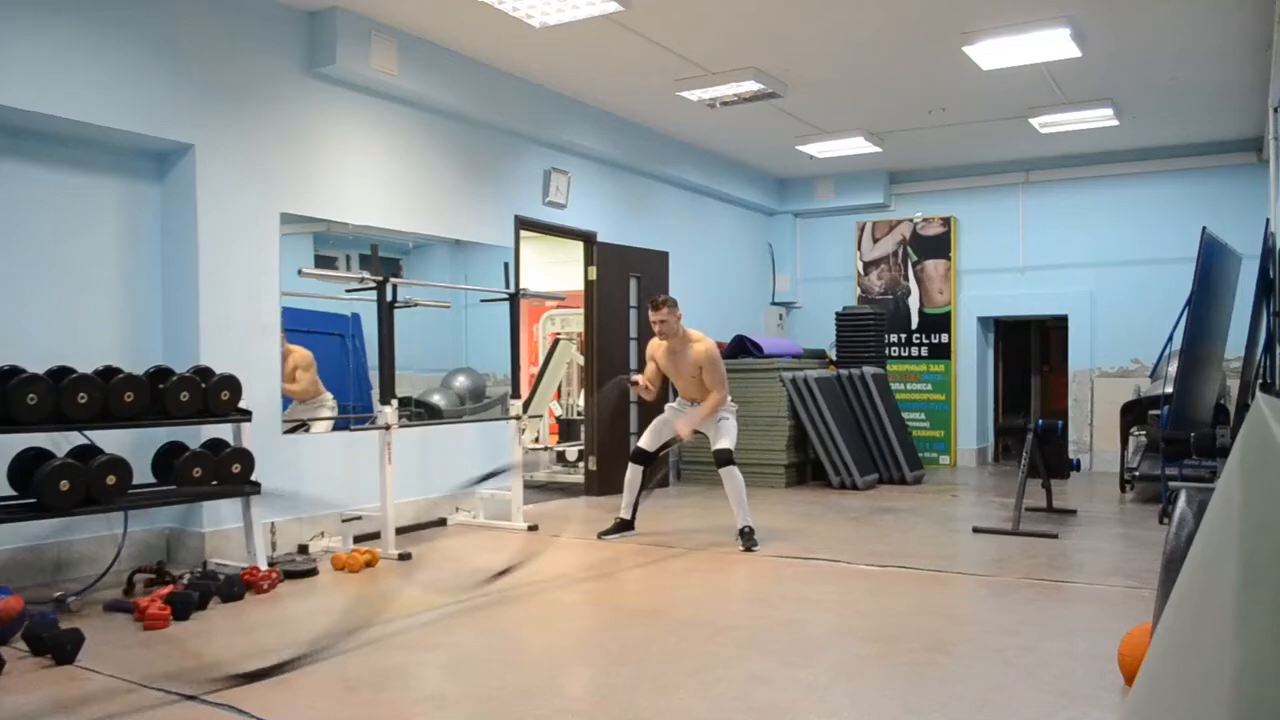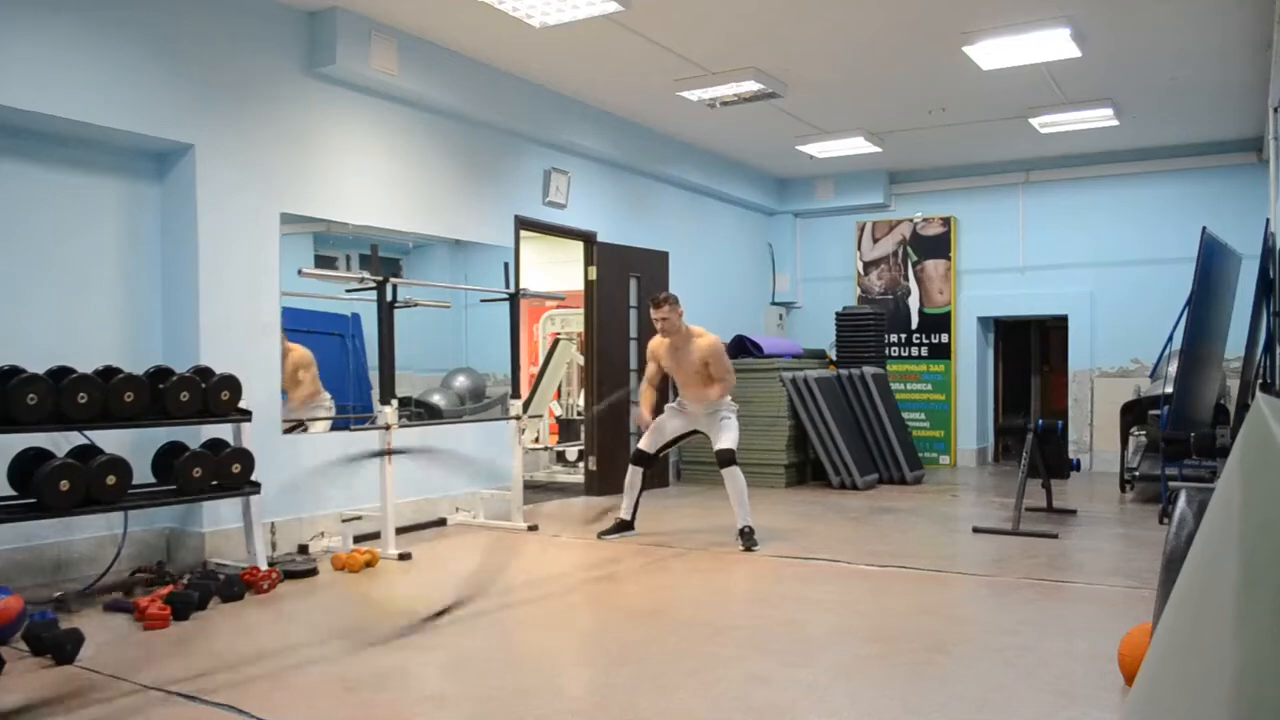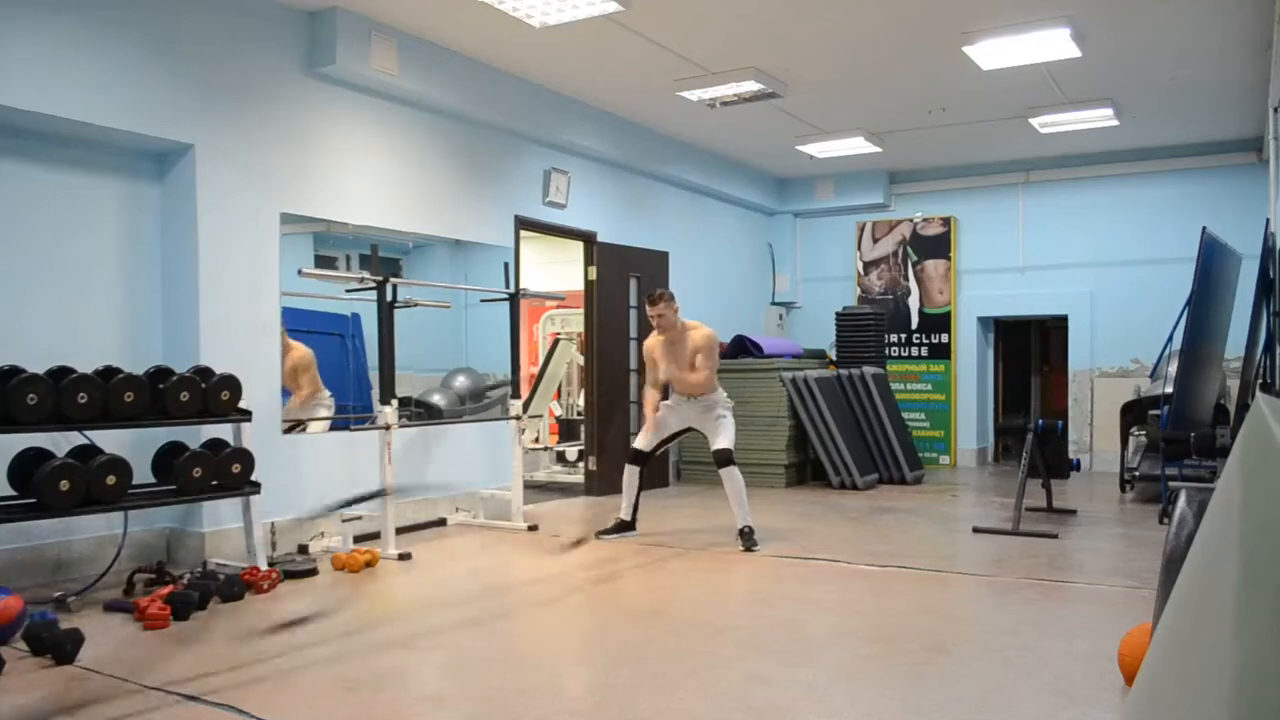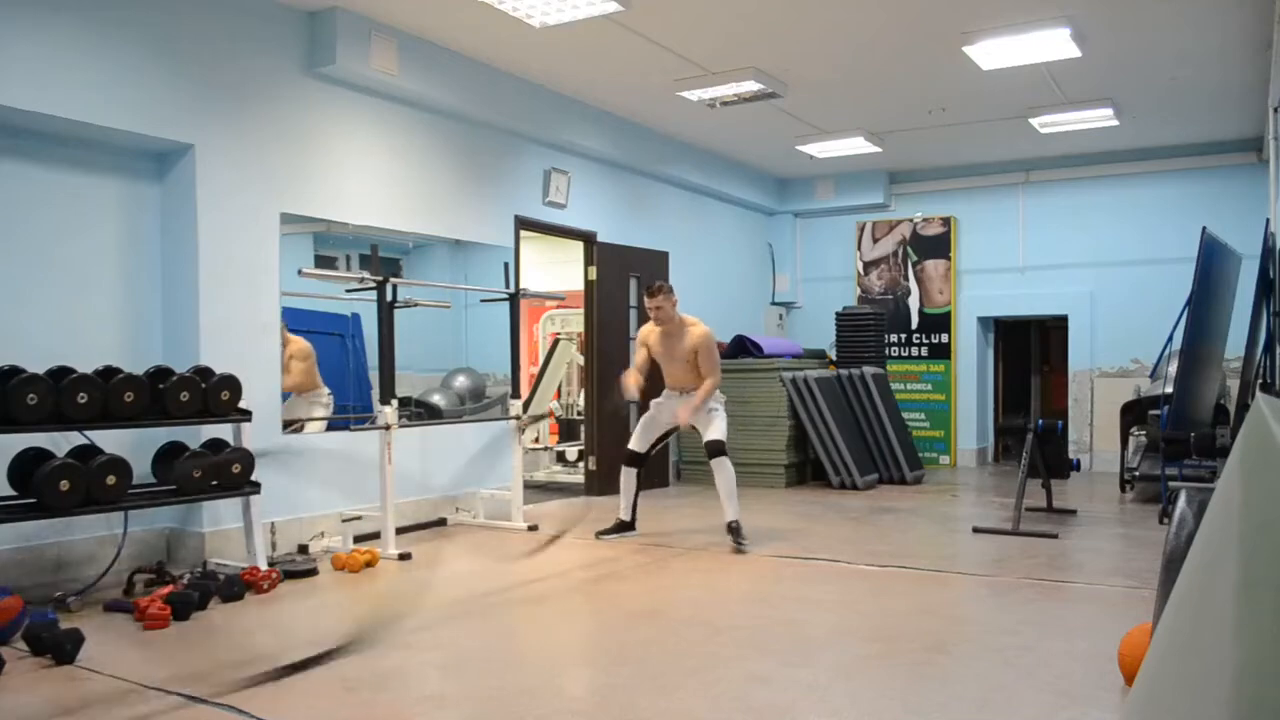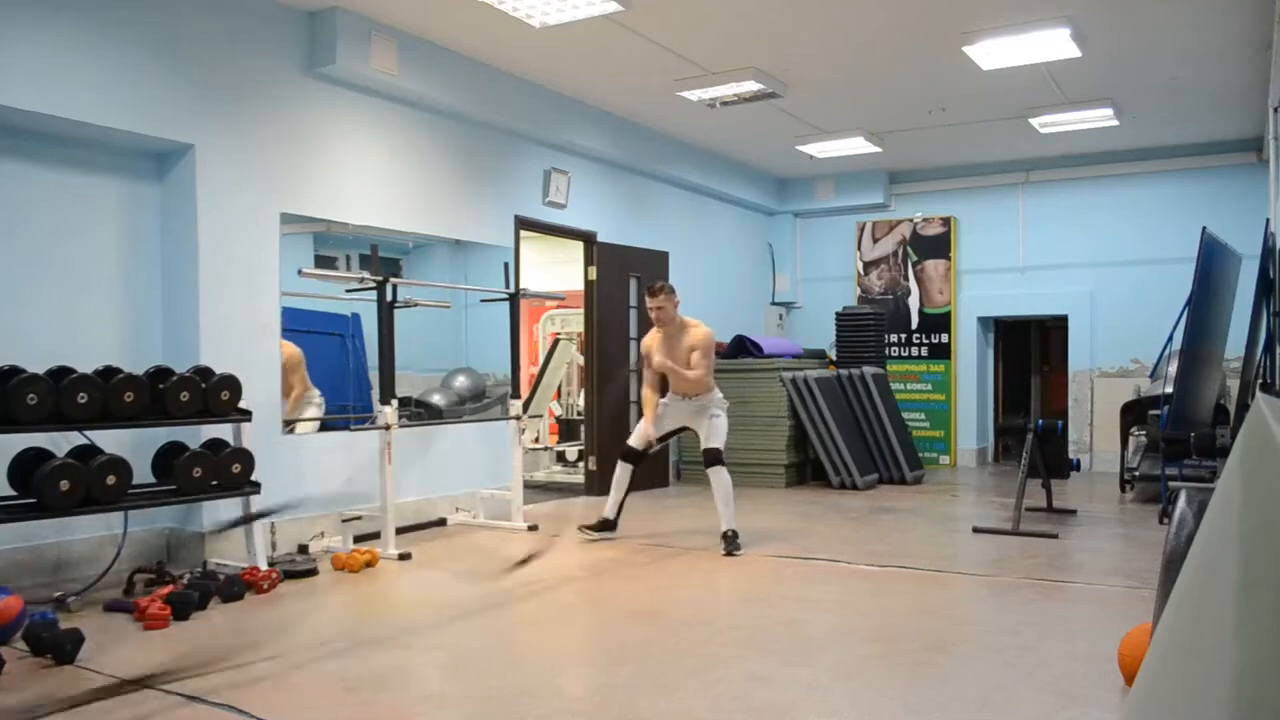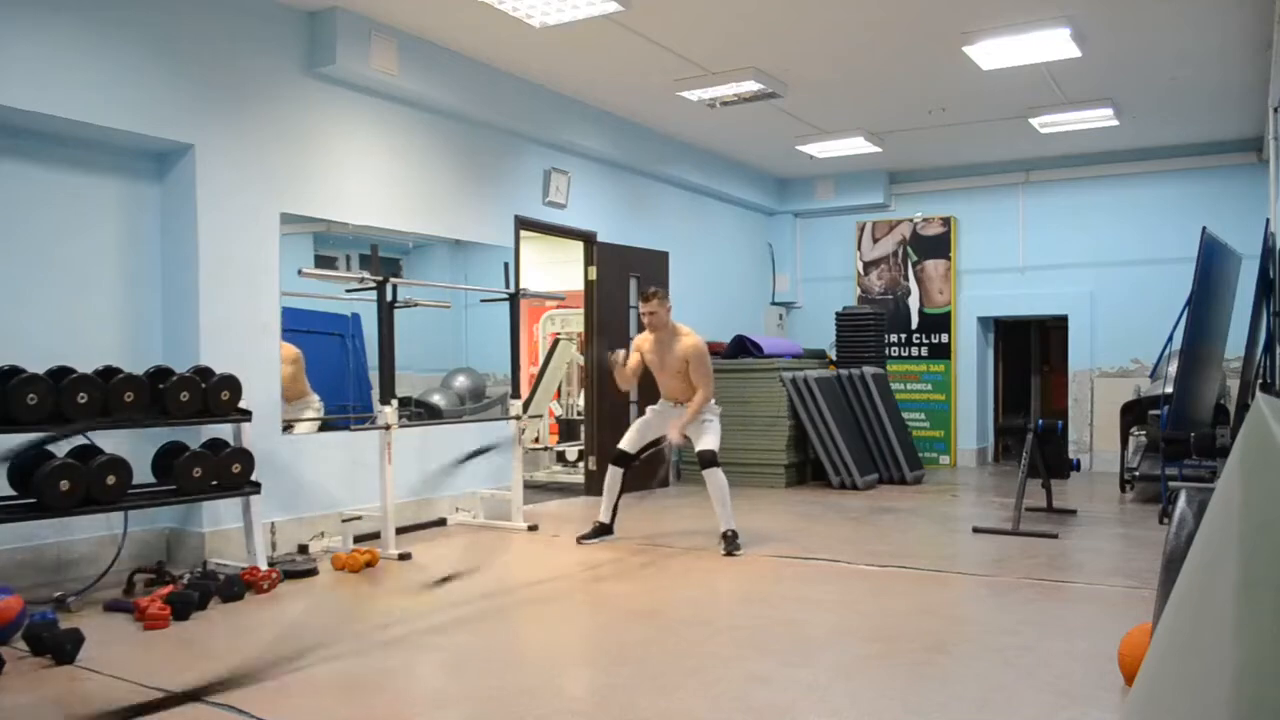
dt=0.2s
person 1, frame 1
left shoulder: (704, 348)
right shoulder: (654, 348)
left elbow: (720, 394)
right elbow: (651, 393)
left wrist: (693, 423)
right wrist: (643, 386)
left hip: (715, 410)
right hip: (682, 407)
left knee: (724, 459)
right knee: (638, 454)
left ankle: (745, 528)
right ankle: (626, 520)
person 1, frame 2
left shoulder: (708, 344)
right shoulder: (656, 345)
left elbow: (728, 382)
right elbow: (649, 385)
left wrist: (699, 400)
right wrist: (645, 411)
left hip: (716, 408)
right hip: (682, 407)
left knee: (726, 459)
right knee: (639, 456)
left ankle: (745, 529)
right ankle: (626, 520)
person 1, frame 3
left shoulder: (703, 336)
right shoulder: (652, 343)
left elbow: (707, 381)
right elbow: (652, 387)
left wrist: (672, 374)
right wrist: (650, 422)
left hip: (711, 404)
right hip: (677, 404)
left knee: (724, 460)
right knee: (636, 454)
left ankle: (745, 529)
right ankle: (626, 520)
person 1, frame 4
left shoulder: (700, 333)
right shoulder: (646, 334)
left elbow: (714, 378)
right elbow: (637, 370)
left wrist: (690, 408)
right wrist: (631, 382)
left hip: (705, 401)
right hip: (669, 399)
left knee: (716, 451)
right knee: (631, 456)
left ankle: (733, 525)
right ankle: (626, 521)
person 1, frame 5
left shoulder: (700, 335)
right shoulder: (649, 341)
left elbow: (704, 379)
right elbow: (650, 387)
left wrist: (670, 367)
right wrist: (649, 424)
left hip: (706, 404)
right hip: (673, 403)
left knee: (713, 458)
right knee: (628, 453)
left ankle: (729, 532)
right ankle: (609, 519)
person 1, frame 6
left shoulder: (692, 344)
right shoulder: (641, 342)
left elbow: (706, 391)
right elbow: (626, 385)
left wrist: (681, 426)
right wrist: (619, 367)
left hip: (699, 412)
right hip: (663, 409)
left knee: (708, 461)
right knee: (619, 457)
left ankle: (728, 532)
right ankle: (604, 523)
